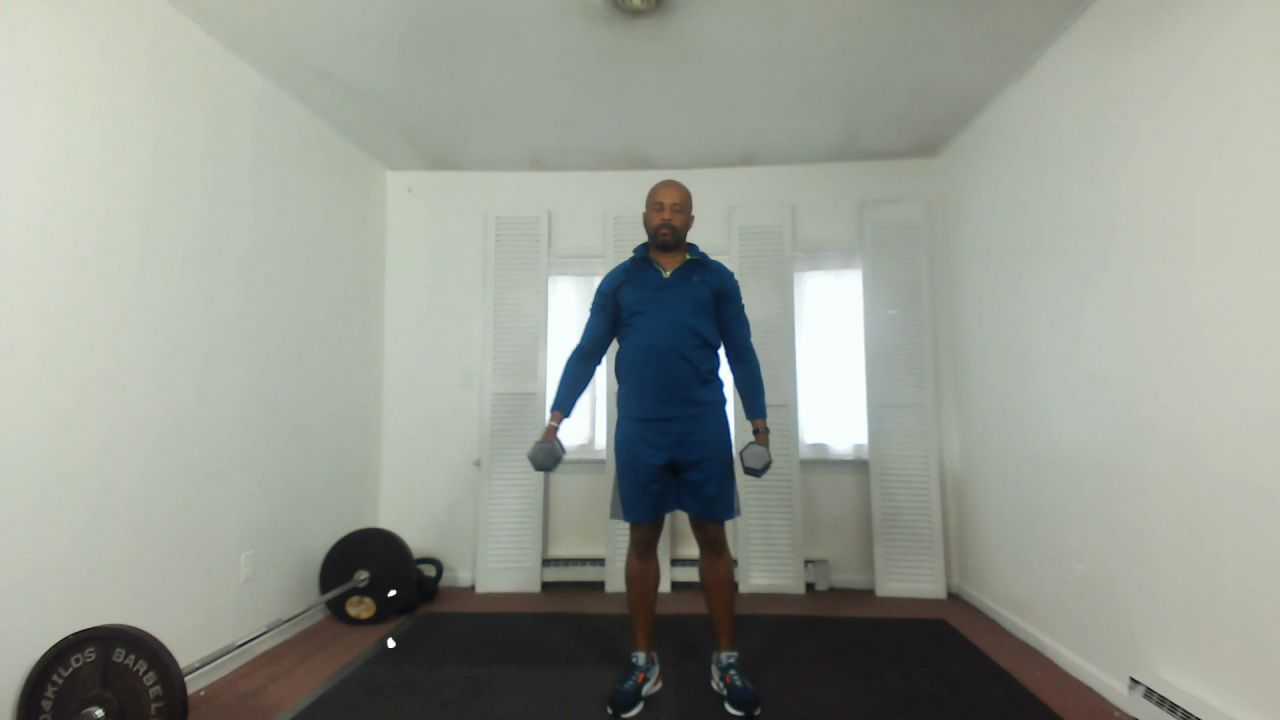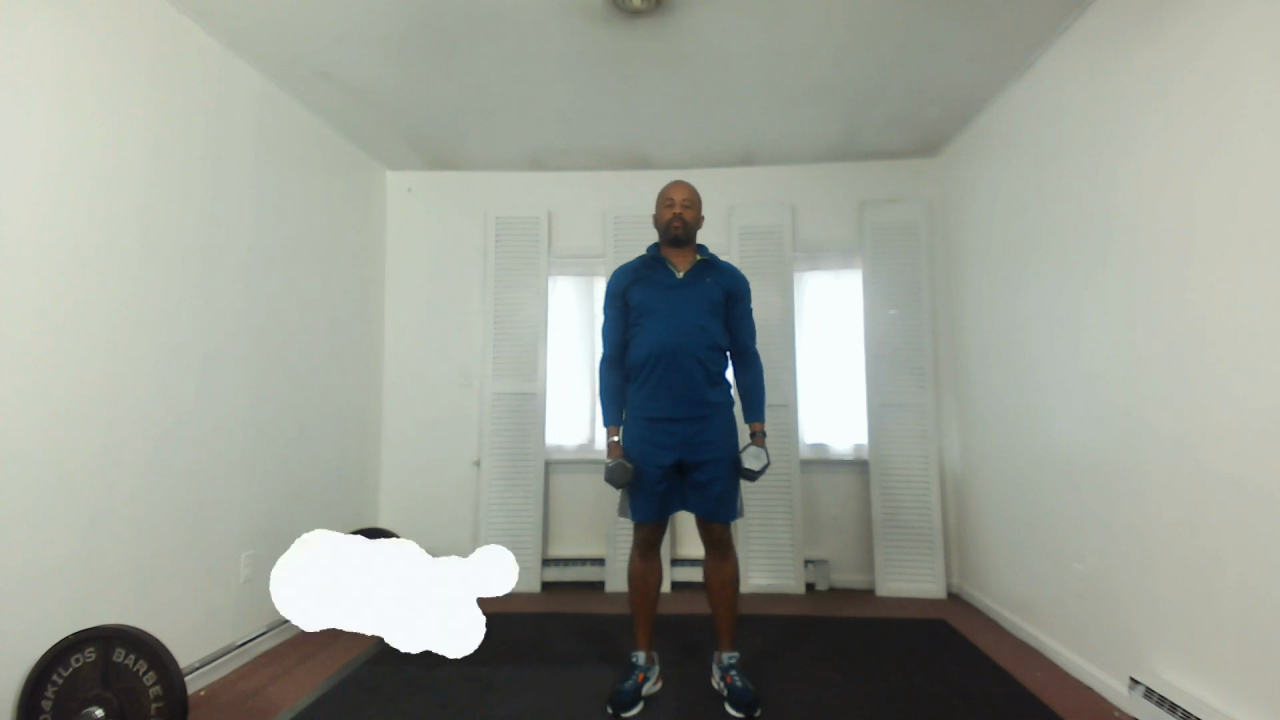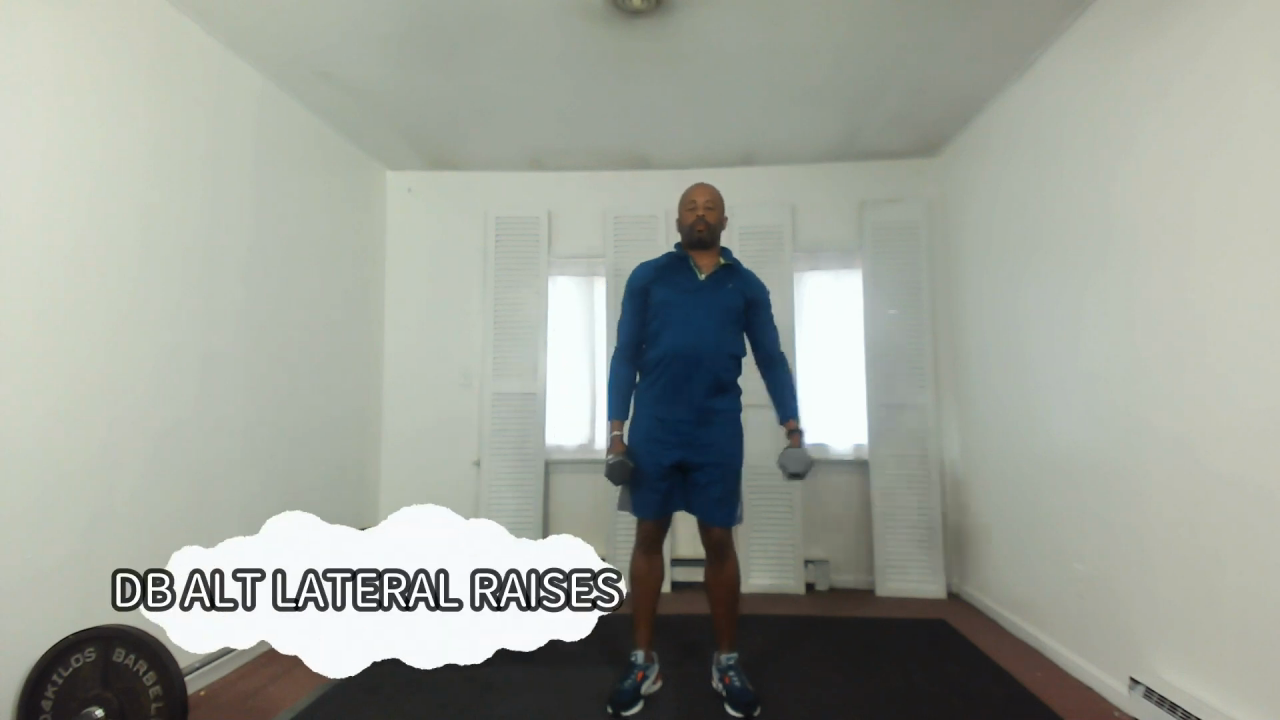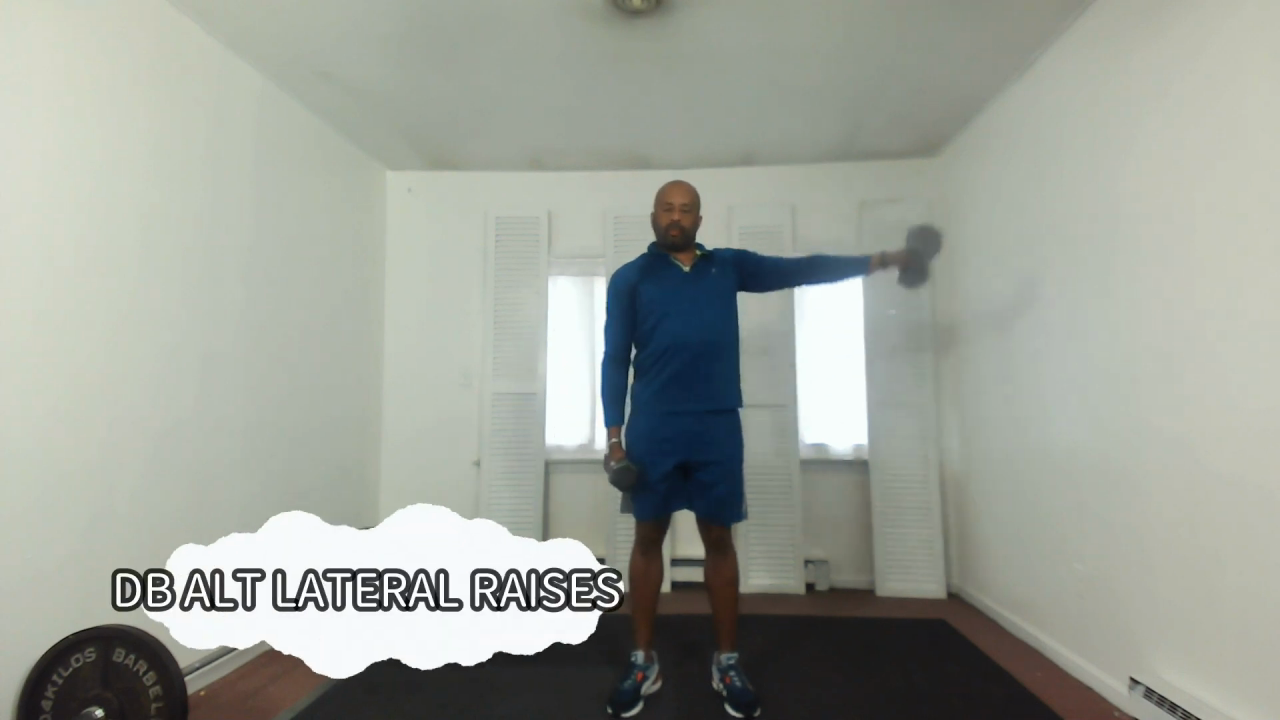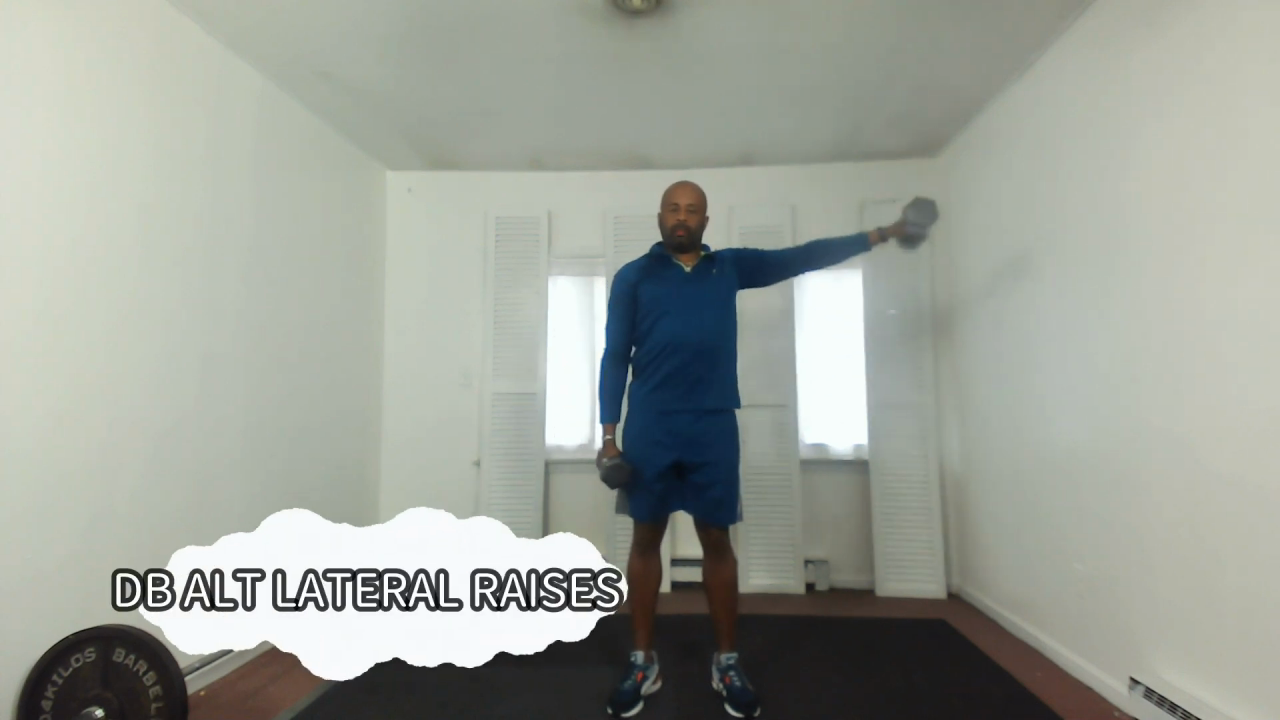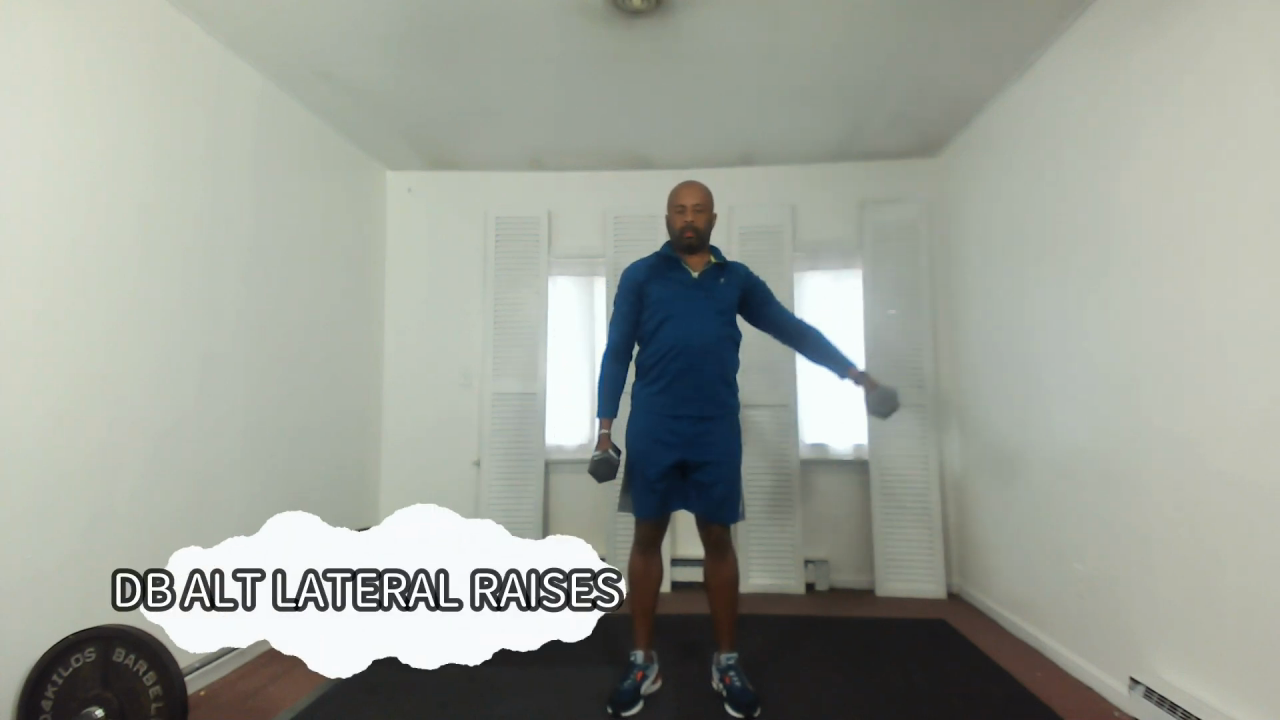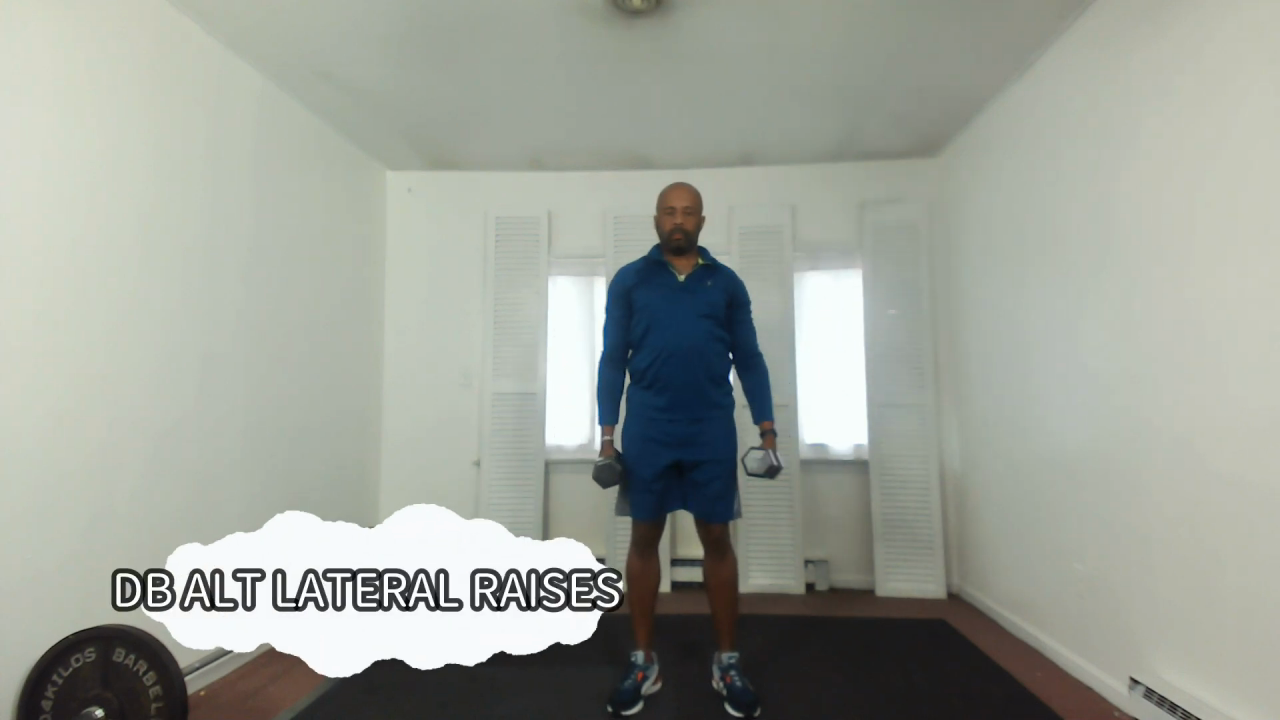
dt=0.5s
person 1, frame 1
left shoulder: (717, 278)
right shoulder: (619, 280)
left elbow: (741, 353)
right elbow: (588, 351)
left wrist: (759, 423)
right wrist: (557, 417)
left hip: (704, 428)
right hip: (640, 430)
left knee: (712, 540)
right knee: (642, 541)
left ankle: (726, 663)
right ankle: (643, 664)
person 1, frame 2
left shoulder: (728, 280)
right shoulder: (626, 279)
left elbow: (746, 357)
right elbow: (612, 360)
left wrist: (757, 427)
right wrist: (613, 433)
left hip: (712, 429)
right hip: (647, 430)
left knee: (718, 540)
right knee: (646, 540)
left ankle: (727, 662)
right ankle: (643, 663)
person 1, frame 3
left shoulder: (747, 286)
right shoulder: (647, 278)
left elbow: (771, 357)
right elbow: (626, 356)
left wrist: (790, 423)
right wrist: (615, 427)
left hip: (718, 431)
right hip: (654, 430)
left knee: (719, 543)
right knee: (649, 538)
left ankle: (728, 663)
right ankle: (643, 662)
person 1, frame 4
left shoulder: (729, 266)
right shoulder: (629, 278)
left elbow: (798, 270)
right elbow: (615, 360)
left wrist: (876, 262)
right wrist: (614, 435)
left hip: (717, 426)
right hip: (652, 428)
left knee: (719, 540)
right knee: (648, 538)
left ankle: (727, 662)
right ankle: (642, 662)
person 1, frame 5
left shoulder: (731, 266)
right shoulder: (634, 277)
left elbow: (803, 256)
right elbow: (616, 356)
left wrist: (879, 235)
right wrist: (608, 433)
left hip: (713, 426)
right hip: (649, 427)
left knee: (717, 541)
right knee: (646, 539)
left ankle: (727, 663)
right ankle: (643, 663)
person 1, frame 6
left shoulder: (735, 278)
right shoulder: (640, 276)
left elbow: (790, 328)
right elbow: (617, 352)
left wrist: (850, 370)
right wrist: (604, 425)
left hip: (717, 430)
right hip: (652, 428)
left knee: (718, 540)
right knee: (647, 537)
left ankle: (727, 663)
right ankle: (642, 662)
person 1, frame 7
left shoulder: (727, 282)
right shoulder: (629, 280)
left elbow: (749, 358)
right elbow: (613, 358)
left wrist: (766, 426)
right wrist: (608, 431)
left hip: (712, 431)
right hip: (647, 430)
left knee: (716, 539)
right knee: (644, 538)
left ankle: (727, 662)
right ankle: (643, 661)
